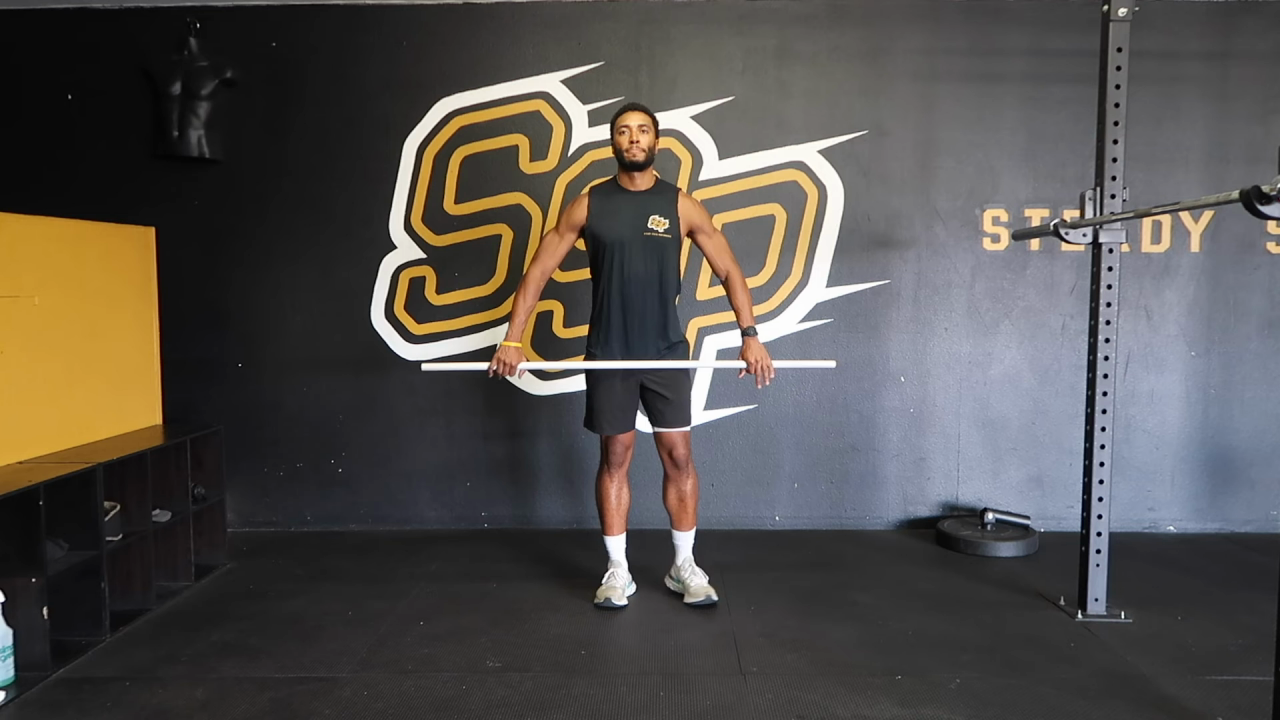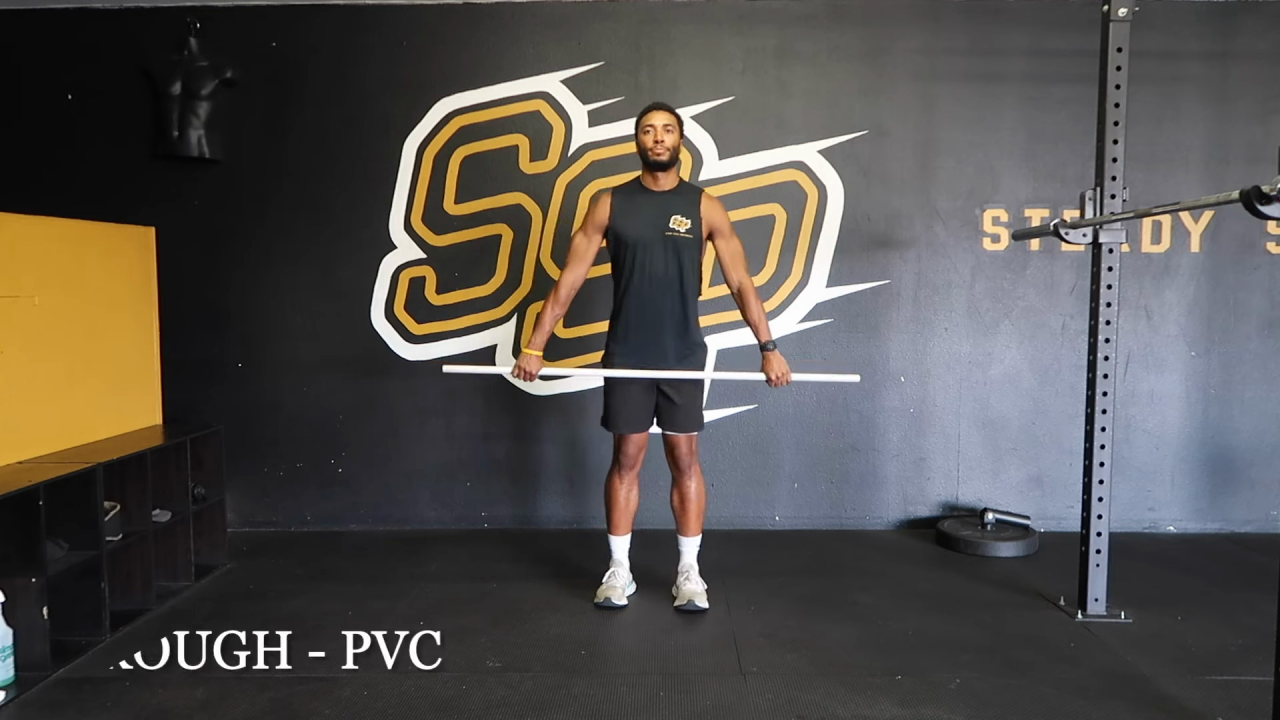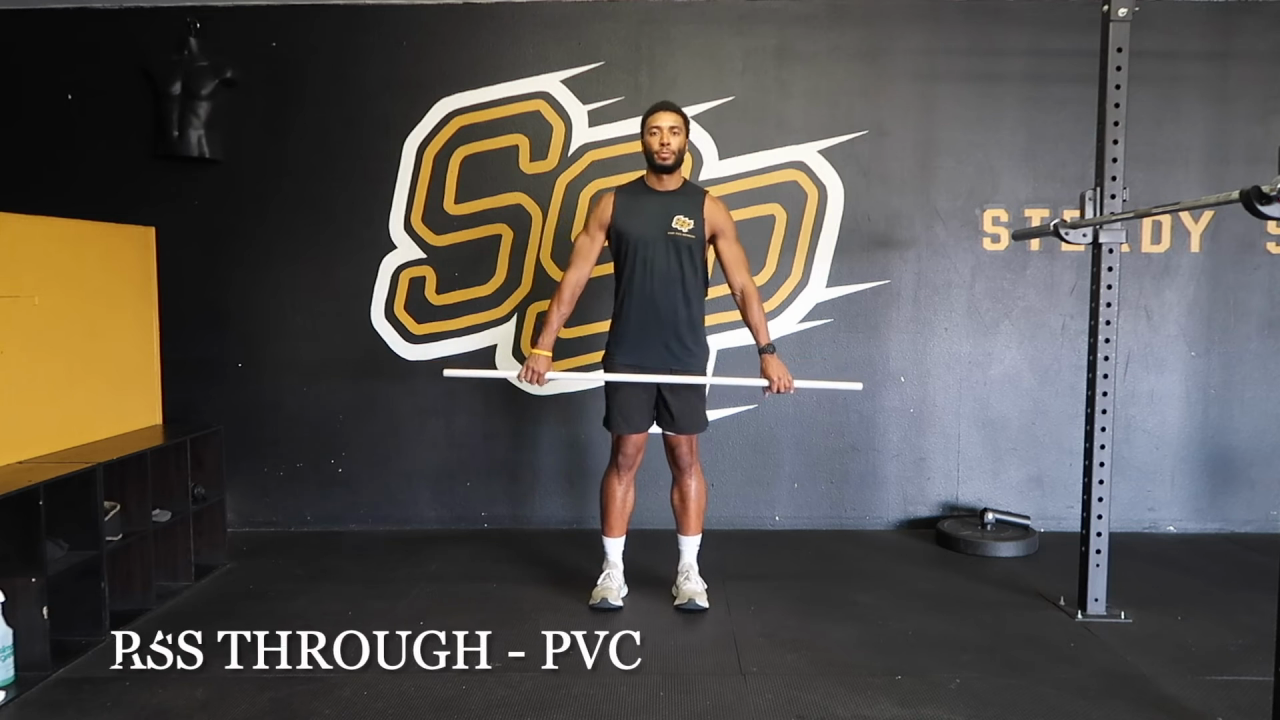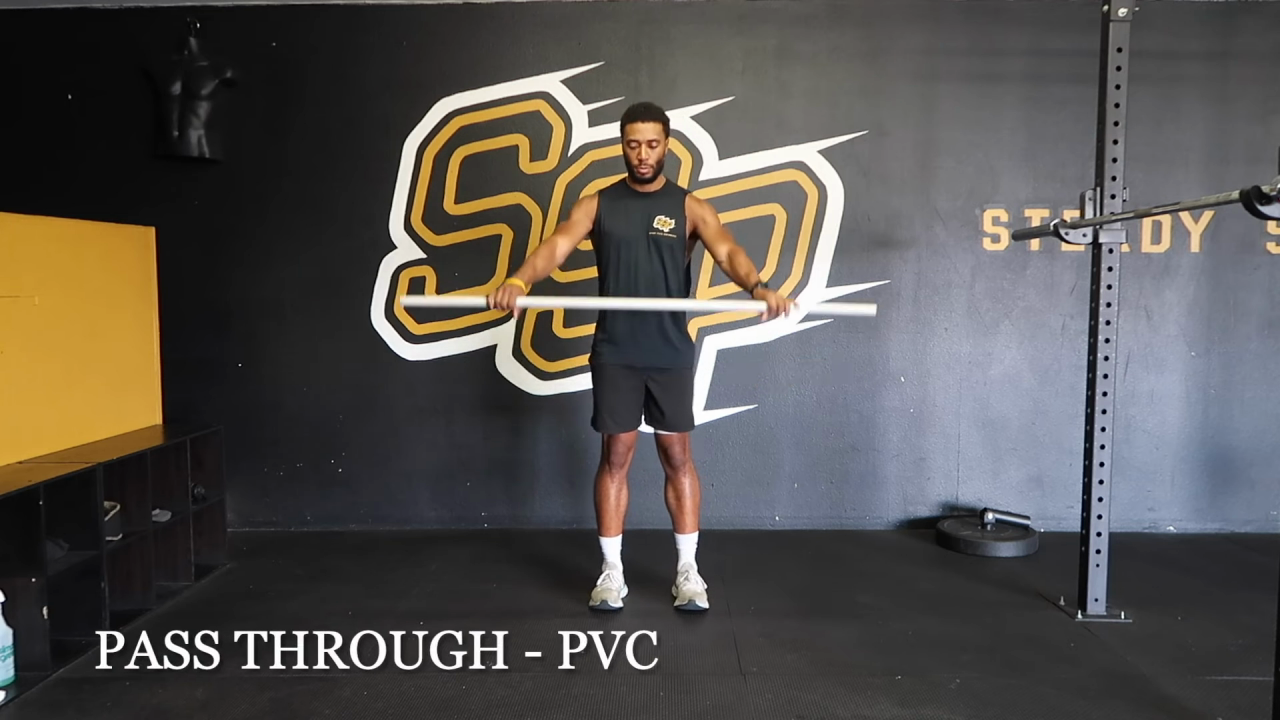
dt=0.5s
person 1, frame 1
left shoulder: (682, 205)
right shoulder: (587, 205)
left elbow: (729, 270)
right elbow: (538, 271)
left wrist: (750, 335)
right wrist: (512, 339)
left hip: (666, 352)
right hip: (609, 354)
left knee: (678, 455)
right knee: (614, 458)
left ankle: (685, 566)
right ankle: (617, 570)
person 1, frame 2
left shoulder: (706, 206)
right shoulder: (610, 204)
left elbow: (740, 281)
right elbow: (569, 279)
left wrist: (768, 347)
right wrist: (535, 345)
left hip: (683, 354)
right hip: (626, 354)
left knee: (685, 459)
right knee: (625, 459)
left ankle: (689, 572)
right ankle: (619, 569)
person 1, frame 3
left shoulder: (708, 208)
right shoulder: (612, 203)
left elbow: (742, 284)
right elbow: (575, 278)
left wrist: (767, 351)
right wrist: (544, 346)
left hip: (685, 356)
right hip: (627, 355)
left knee: (685, 460)
right knee: (623, 460)
left ankle: (688, 571)
right ankle: (612, 571)
person 1, frame 4
left shoulder: (690, 206)
right shoulder: (597, 204)
left elbow: (728, 251)
right elbow: (555, 246)
left wrist: (760, 288)
right wrist: (517, 283)
left hip: (671, 354)
right hip: (614, 354)
left knee: (678, 458)
right knee: (615, 458)
left ankle: (687, 570)
right ankle: (612, 571)
